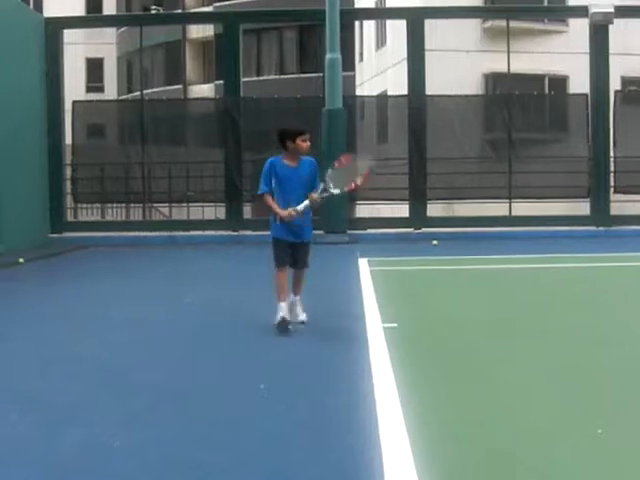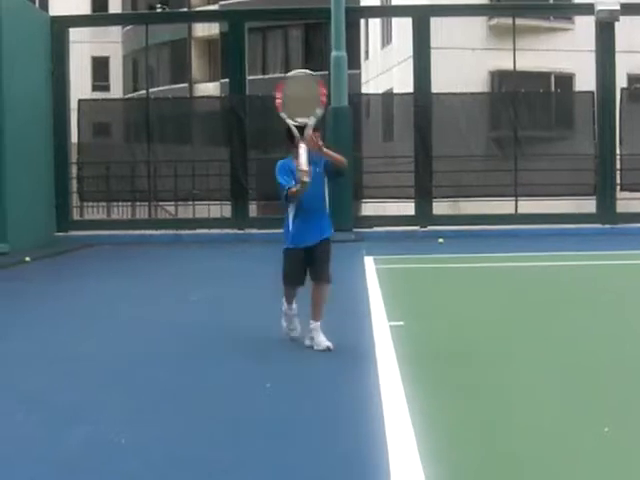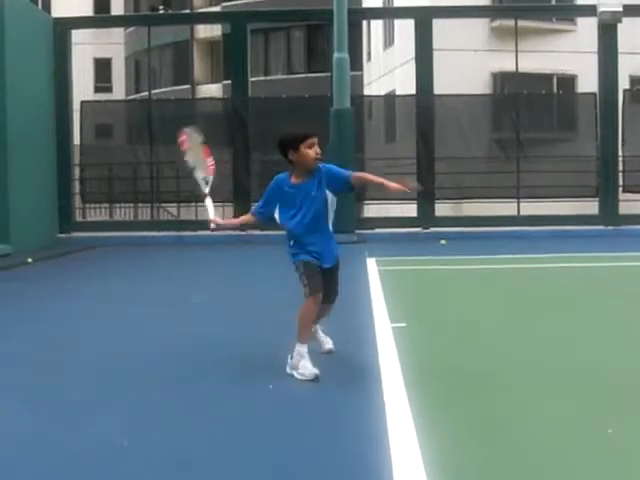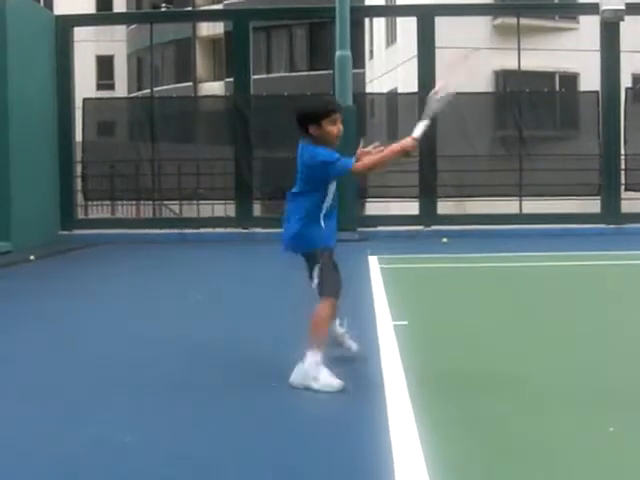
dt=0.5s
person 1, frame 1
left shoulder: (310, 164)
right shoulder: (272, 164)
left elbow: (315, 191)
right elbow: (265, 193)
left wrist: (314, 198)
right wrist: (279, 212)
left hip: (302, 225)
right hip: (281, 227)
left knee: (300, 267)
right knee: (282, 266)
left ankle: (295, 300)
right ankle: (282, 310)
person 1, frame 2
left shoulder: (320, 161)
right shoulder: (284, 166)
left elbow: (343, 165)
right elbow: (291, 194)
left wrist: (322, 150)
right wrist: (300, 187)
left hip: (321, 232)
right hip: (296, 234)
left knee: (321, 280)
right knee: (291, 282)
left ankle: (315, 330)
right ankle: (289, 307)
person 1, frame 3
left shoulder: (325, 173)
right shoulder: (279, 185)
left elbow: (356, 177)
right elbow: (259, 214)
left wrist: (386, 183)
right wrist: (227, 223)
left hip: (328, 251)
right hip: (303, 251)
left knee: (327, 301)
right knee: (314, 294)
left ankle: (311, 327)
right ankle: (298, 356)
person 1, frame 4
left shoulder: (312, 149)
right shoulder: (318, 158)
left elbow: (347, 166)
right elbow: (359, 169)
left wrist: (357, 155)
right wrist: (398, 148)
left hip: (315, 229)
right hip: (311, 233)
left knee: (333, 286)
right knee: (329, 294)
left ankle: (331, 329)
right ankle: (311, 365)
